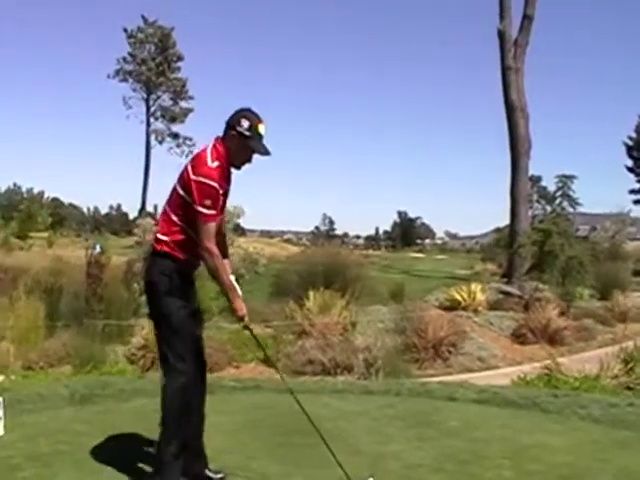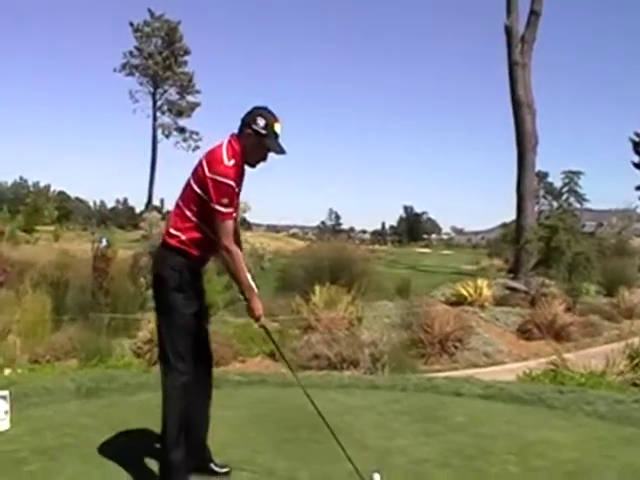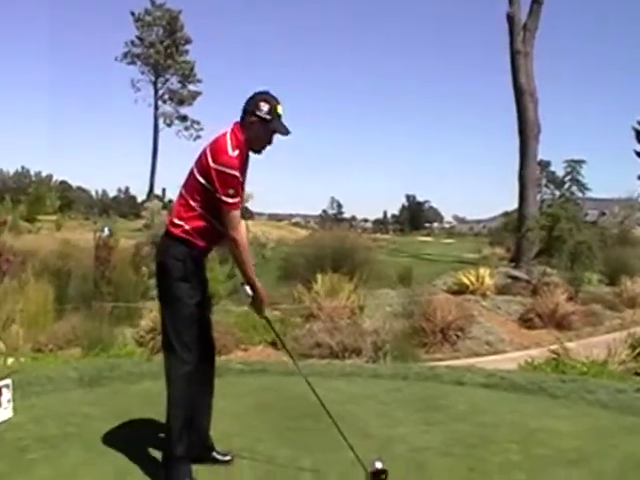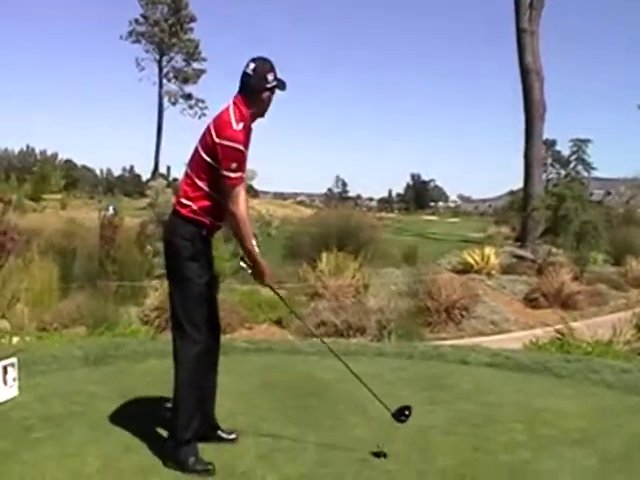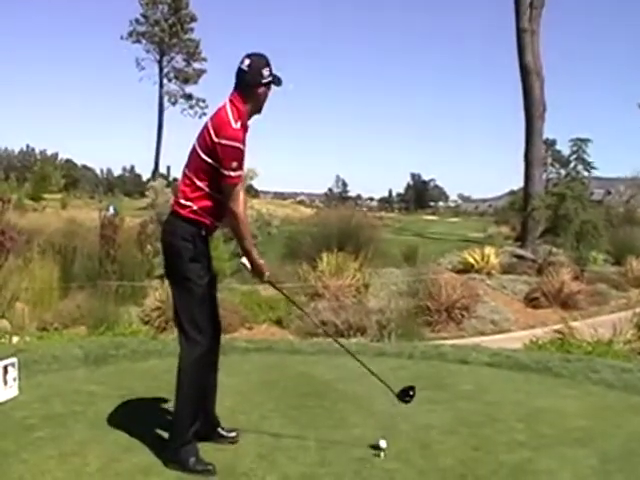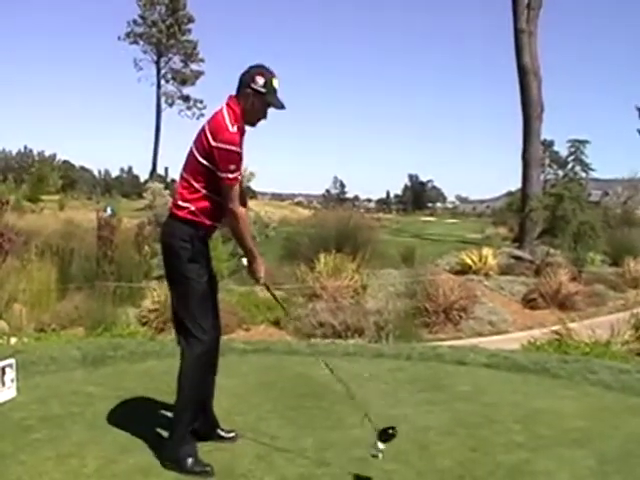
dt=0.3s
person 1, frame 1
left shoulder: (221, 168)
right shoulder: (206, 171)
left elbow: (217, 231)
right elbow: (206, 246)
left wrist: (232, 277)
right wrist: (233, 296)
left hip: (181, 273)
right hip: (167, 273)
left knee: (195, 369)
right knee: (181, 370)
person 1, frame 2
left shoulder: (234, 163)
right shoulder: (222, 167)
left elbow: (231, 233)
right elbow: (225, 245)
left wrist: (248, 280)
right wrist: (250, 296)
left hip: (190, 269)
right hip: (175, 269)
left knee: (201, 365)
right knee: (179, 369)
person 1, frame 3
left shoulder: (238, 151)
right shoulder: (227, 157)
left elbow: (235, 222)
right elbow: (233, 235)
left wrist: (251, 277)
right wrist: (256, 288)
left hip: (192, 258)
right hip: (179, 258)
left knee: (204, 355)
right knee: (184, 359)
left ankle: (197, 442)
person 1, frame 4
left shoulder: (237, 122)
right shoulder: (232, 131)
left elbow: (237, 193)
right elbow: (233, 207)
left wrist: (251, 247)
right wrist: (256, 260)
left hip: (198, 236)
right hip: (187, 236)
left knee: (209, 334)
right knee: (193, 339)
left ankle: (203, 422)
right ankle: (180, 445)
person 1, frame 5
left shoulder: (231, 119)
right shoulder: (230, 130)
left elbow: (233, 195)
right elbow: (233, 206)
left wrist: (247, 246)
right wrist: (253, 257)
left hip: (195, 235)
right hip: (187, 236)
left knee: (210, 333)
right knee: (196, 339)
left ankle: (204, 421)
right ankle: (181, 445)
person 1, frame 6
left shoulder: (231, 125)
right shoulder: (226, 131)
left elbow: (233, 199)
right elbow: (233, 207)
left wrist: (246, 251)
right wrist: (254, 257)
left hip: (196, 237)
right hip: (184, 237)
left knee: (210, 332)
right knee: (198, 338)
left ankle: (202, 420)
right ankle: (178, 445)
